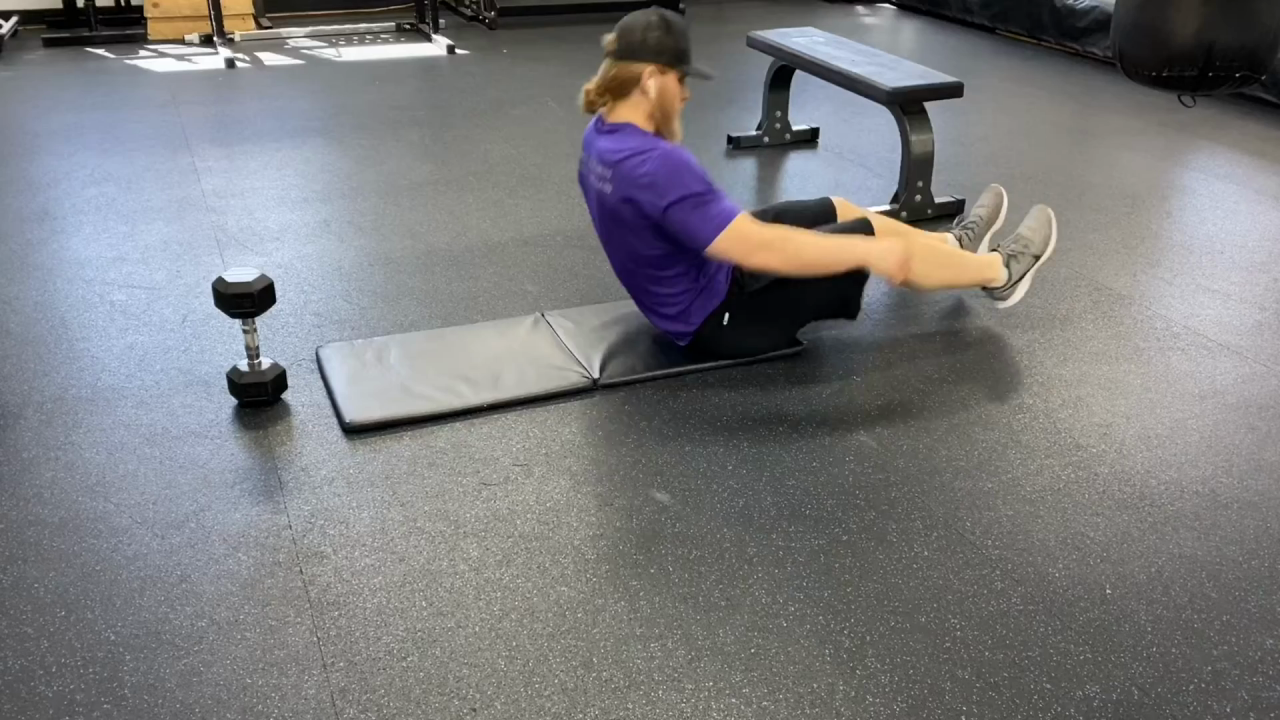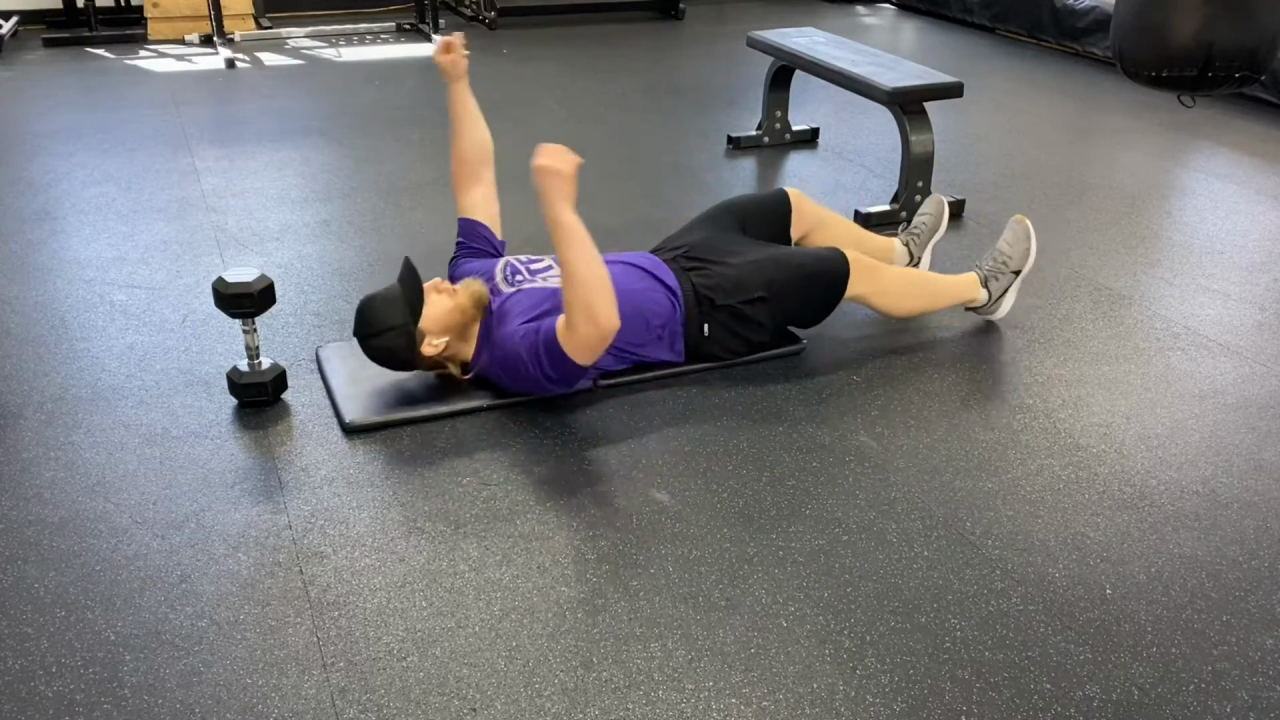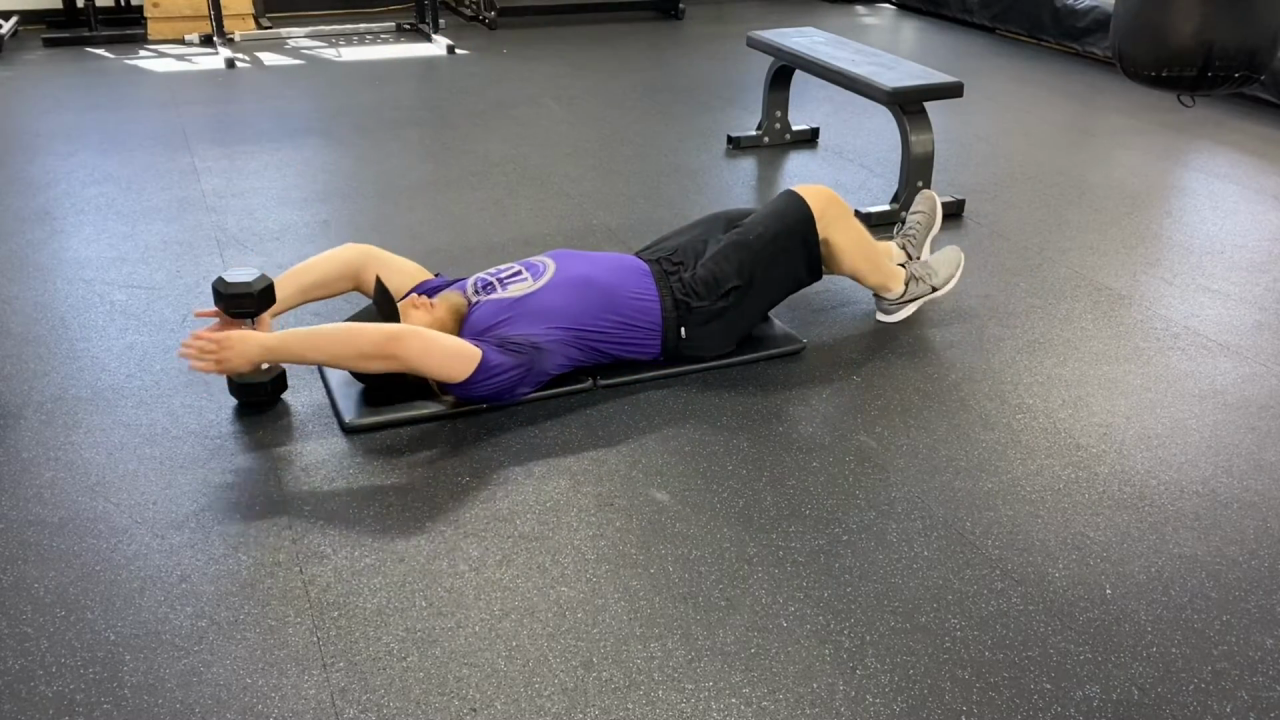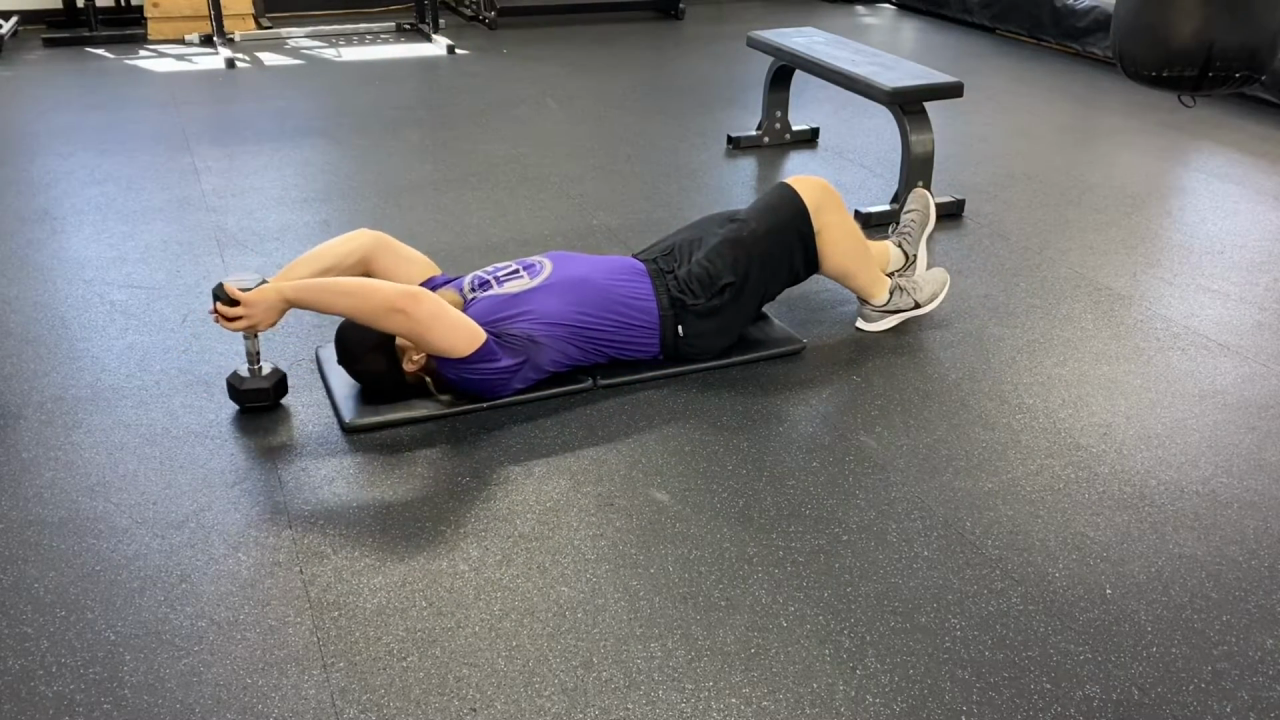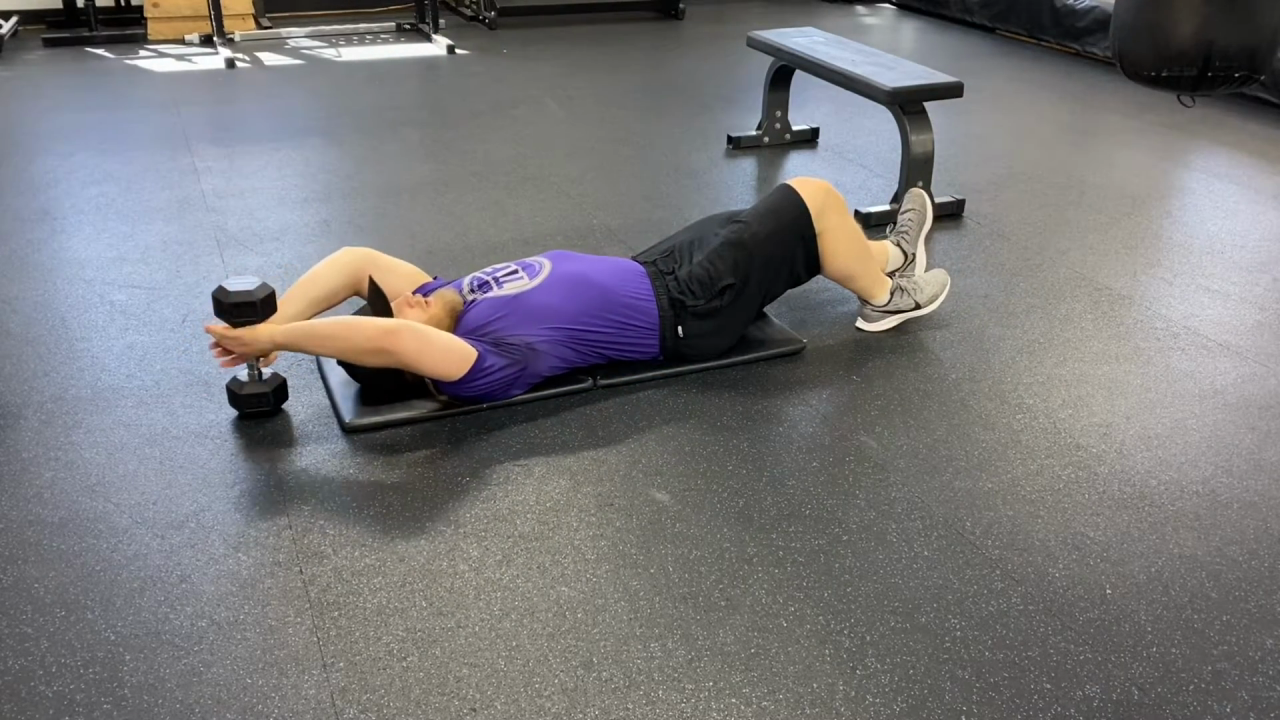
dt=1s
person 1, frame 1
left shoulder: (606, 131)
right shoulder: (657, 169)
right elbow: (755, 254)
right wrist: (865, 253)
right hip: (721, 313)
left knee: (840, 211)
right knee: (875, 242)
left ankle: (954, 244)
right ankle: (1001, 270)
person 1, frame 2
left shoulder: (474, 274)
right shoulder: (518, 357)
left elbow: (478, 178)
right elbow: (599, 324)
left wrist: (456, 83)
right wrist: (558, 204)
left hip: (667, 269)
right hip: (701, 314)
left knee: (791, 204)
right knee: (849, 269)
left ankle: (902, 249)
right ankle: (978, 289)
person 1, frame 3
left shoulder: (449, 304)
right shoulder: (483, 368)
left elbow: (361, 257)
right elbow: (395, 345)
left wrist: (264, 300)
right wrist: (264, 345)
left hip: (649, 272)
right hip: (687, 315)
left knee: (767, 221)
right knee: (816, 204)
left ankle: (892, 253)
right ankle: (898, 289)
person 1, frame 4
left shoulder: (449, 302)
right shoulder: (478, 367)
left elbow: (369, 245)
right elbow: (402, 298)
left wrist: (271, 286)
right wrist: (282, 295)
left hip: (649, 272)
right hip: (684, 314)
left knee: (774, 217)
right knee: (809, 196)
left ankle: (886, 255)
right ankle: (883, 297)
person 1, frame 5
left shoulder: (449, 304)
right shoulder: (478, 367)
left elbow: (355, 259)
right elbow: (388, 340)
left wrist: (273, 318)
right wrist: (273, 339)
left hip: (651, 272)
right hip: (684, 313)
left knee: (773, 218)
right knee: (812, 198)
left ankle: (884, 255)
right ankle: (884, 296)
